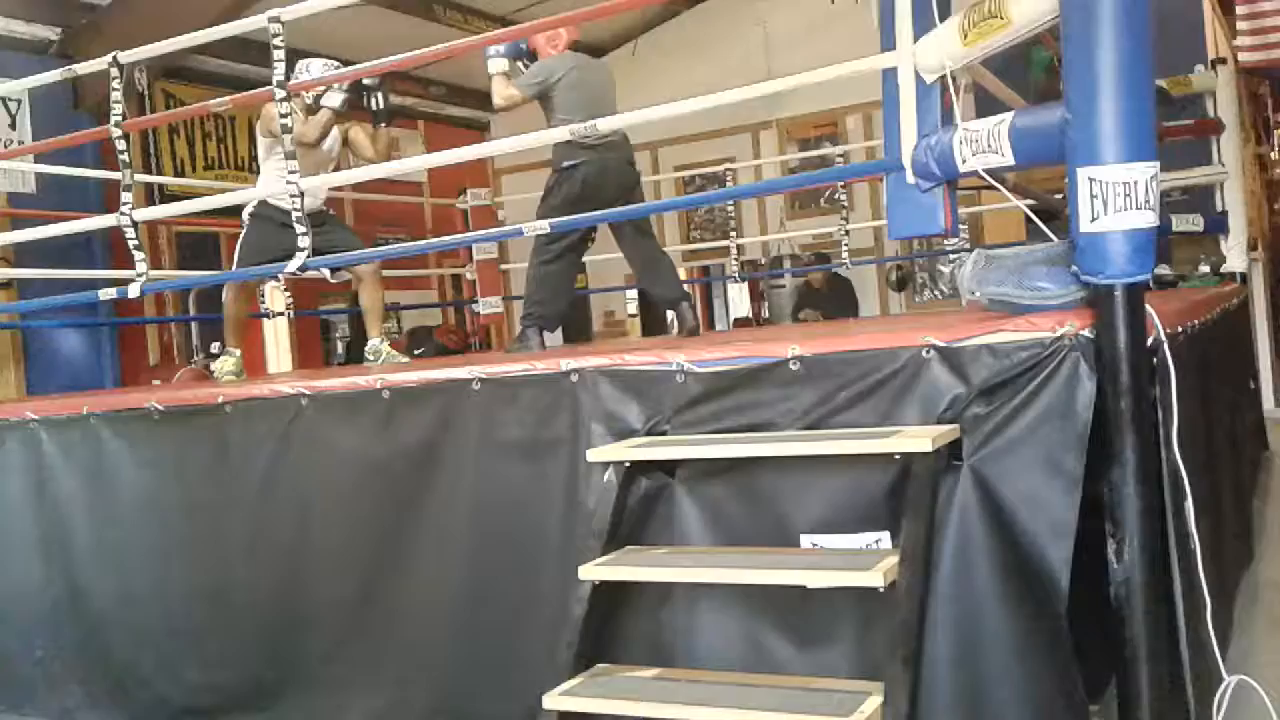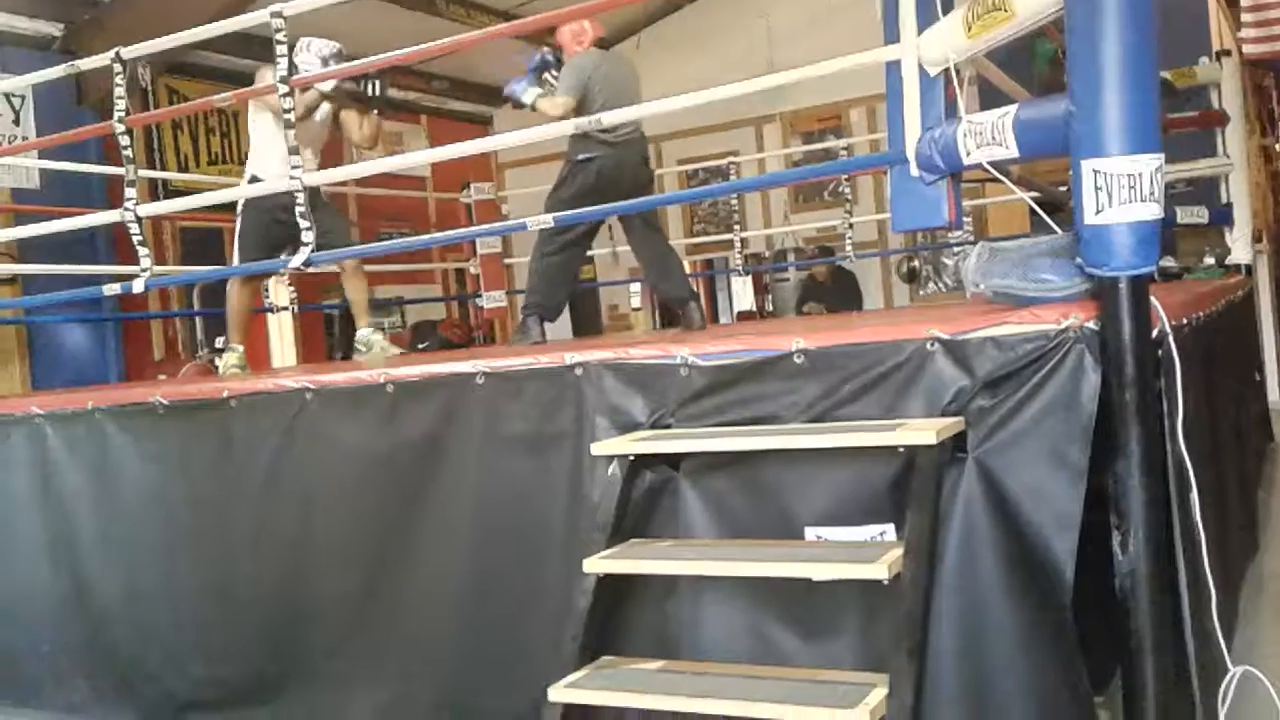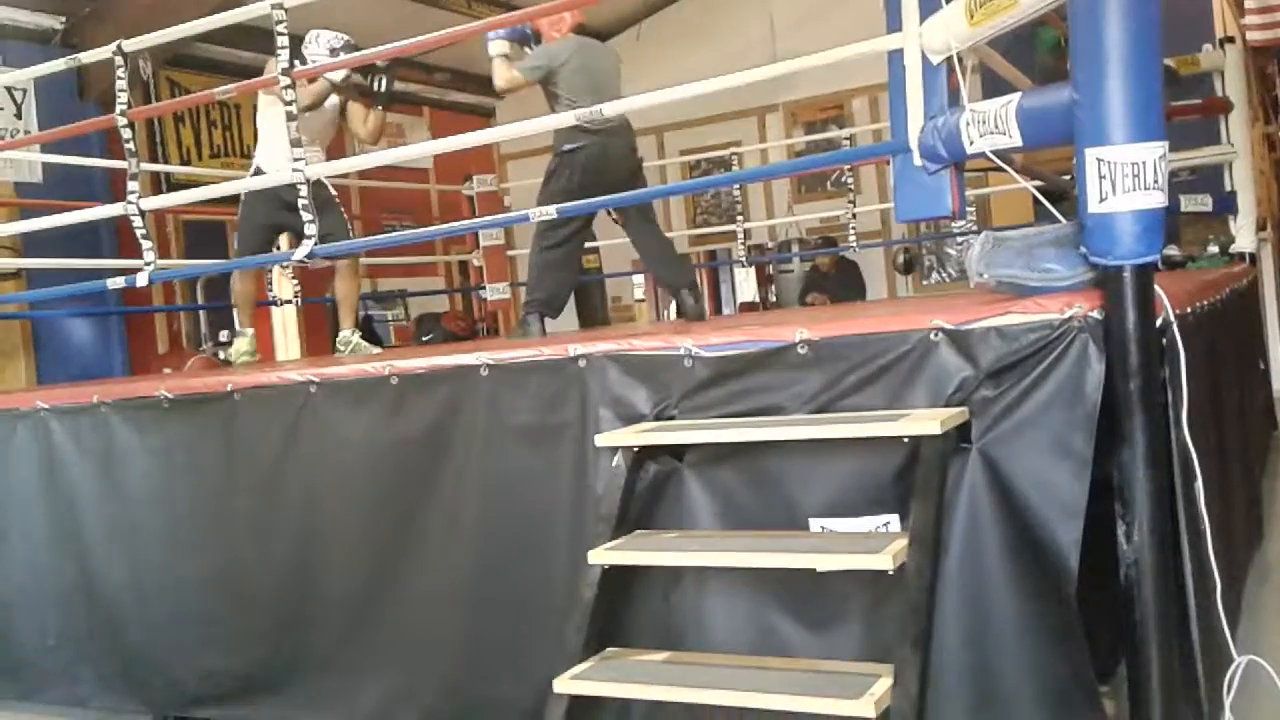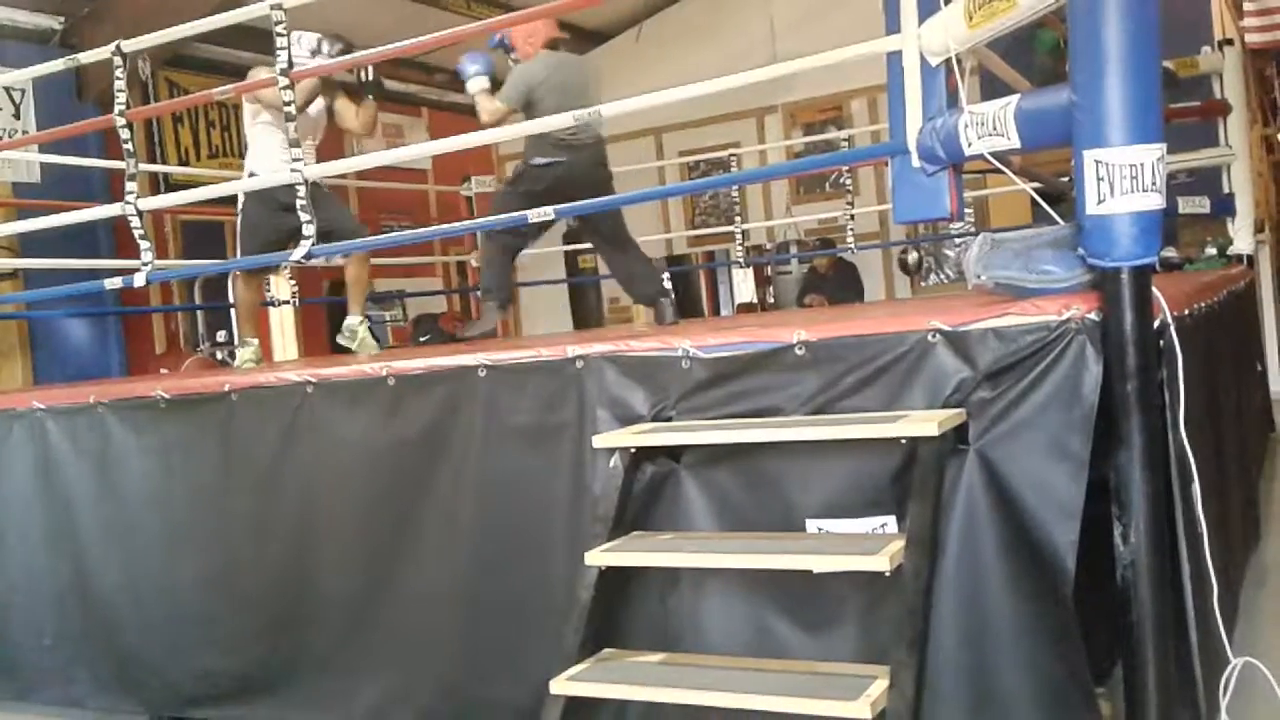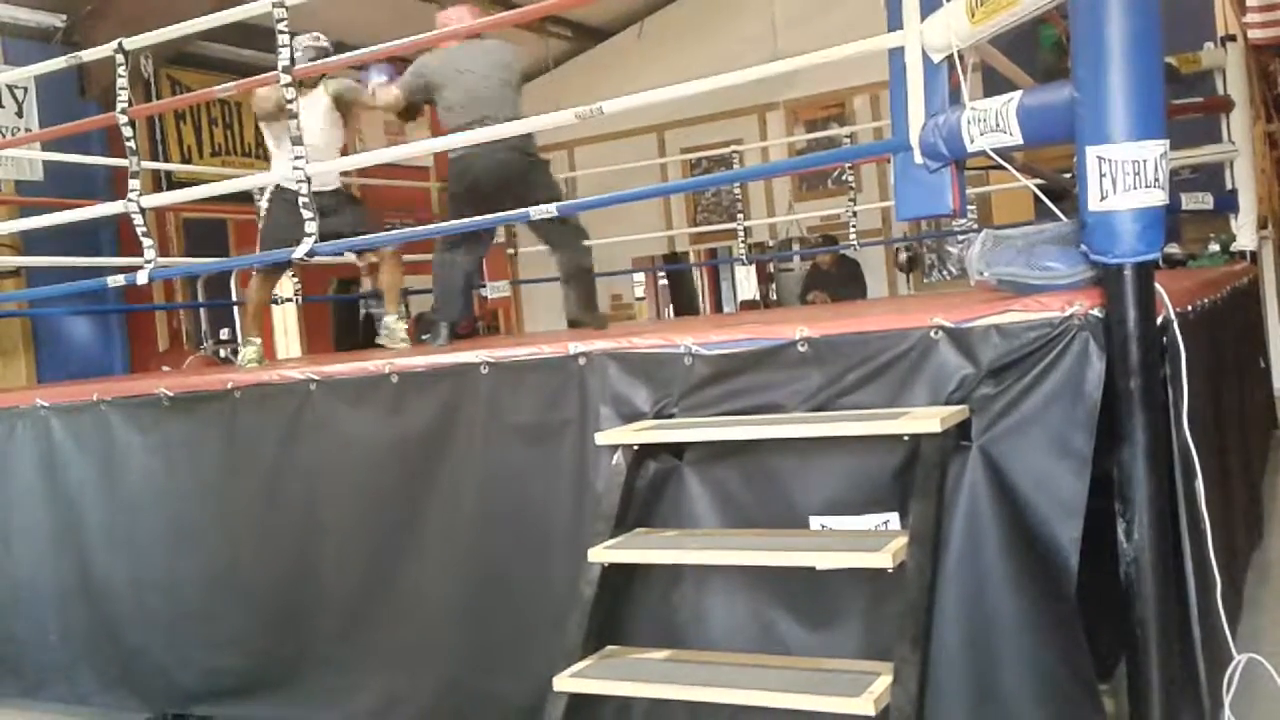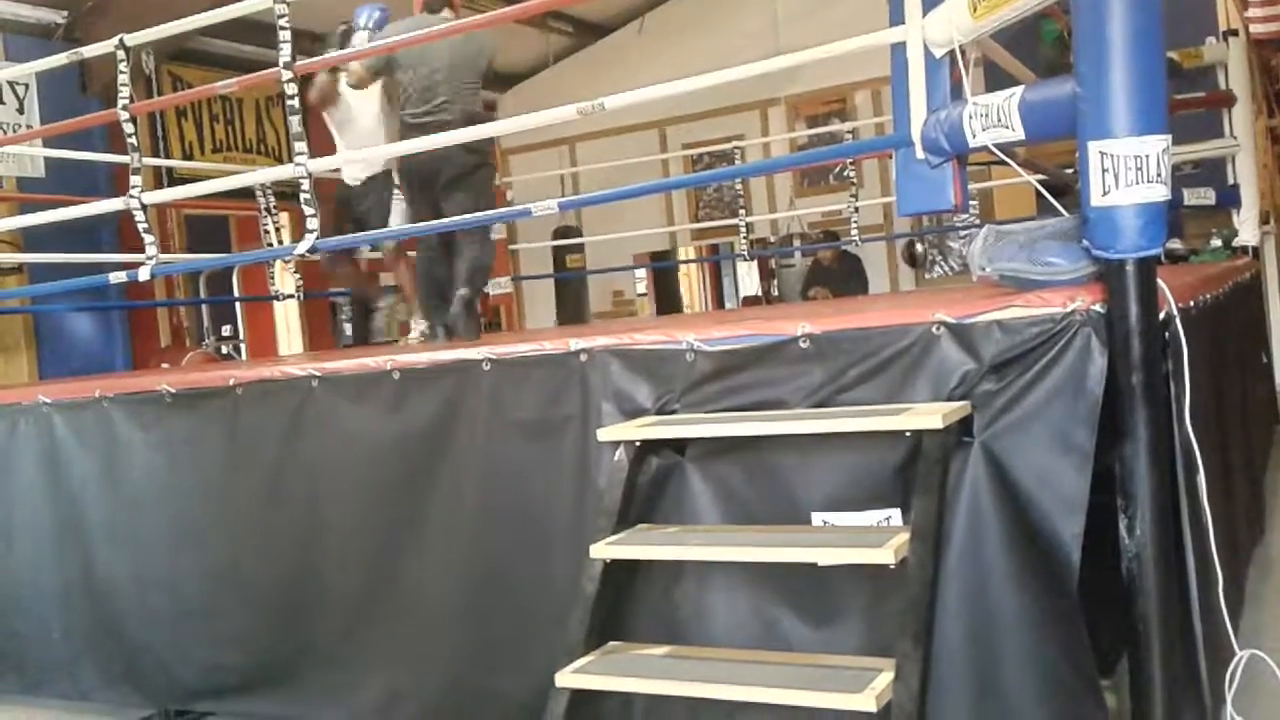
dt=0.3s
person 1, frame 1
left shoulder: (343, 120)
right shoulder: (275, 110)
left elbow: (379, 155)
right elbow: (308, 137)
left wrist: (380, 113)
right wrist: (338, 94)
left hip: (317, 216)
right hip: (271, 215)
left knee: (368, 268)
right knee: (240, 282)
left ankle: (377, 348)
right ankle: (231, 356)
person 1, frame 2
left shoulder: (335, 98)
right shoulder: (270, 78)
left elbow: (366, 139)
right elbow: (295, 111)
left wrist: (371, 98)
right wrist: (328, 82)
left hip: (307, 194)
right hip: (264, 193)
left knee: (351, 260)
right knee: (246, 274)
left ankle: (367, 339)
right ankle: (234, 352)
person 1, frame 3
left shoulder: (344, 92)
right shoulder: (277, 71)
left elbow: (369, 135)
right elbow: (301, 101)
left wrist: (380, 93)
right wrist: (338, 72)
left hip: (312, 186)
right hip: (267, 183)
left knee: (346, 259)
right knee: (247, 260)
left ankle: (347, 338)
right ankle: (245, 337)
person 1, frame 4
left shoulder: (327, 91)
right shoulder: (261, 77)
left elbow: (362, 127)
right elbow: (293, 103)
left wrist: (369, 86)
right wrist: (325, 65)
left hip: (307, 186)
right hip: (264, 188)
left knee: (357, 244)
right knee: (250, 270)
left ankle: (354, 326)
right ankle: (248, 345)
person 1, frame 5
left shoulder: (334, 90)
right shoulder: (271, 91)
left elbow: (371, 99)
right elbow: (265, 110)
right wrist: (299, 76)
left hip: (335, 195)
right hip: (289, 196)
left knee: (388, 248)
right knee: (266, 271)
left ankle: (393, 326)
right ankle: (251, 344)
person 1, frame 6
left shoulder: (382, 81)
right shoulder: (331, 83)
right elbow: (314, 99)
left hip: (384, 179)
right hip: (350, 183)
left knee: (391, 249)
right knee: (336, 257)
left ankle: (419, 324)
right ankle: (379, 307)
person 2, frame 1
left shoulder: (550, 67)
right shoulder: (601, 68)
left elbow: (502, 99)
left wrist: (498, 62)
right wrist: (525, 63)
left hip: (578, 168)
right hip: (618, 162)
left knee: (551, 250)
right knee: (641, 241)
left ankle: (533, 332)
right ankle: (683, 310)
person 2, frame 2
left shoulder: (579, 64)
right shoulder: (624, 64)
left elbow: (560, 110)
left wrist: (529, 92)
right wrist: (552, 74)
left hip: (592, 162)
right hip: (632, 159)
left knee: (556, 242)
right knee: (650, 238)
left ankle: (533, 323)
right ankle: (690, 309)
person 2, frame 3
left shoulder: (552, 52)
right shoulder: (605, 52)
left elbow: (505, 82)
left wrist: (499, 44)
right wrist: (532, 44)
left hip: (580, 152)
right hip: (620, 147)
left knee: (552, 237)
right knee: (645, 228)
left ankle: (535, 319)
right ankle: (687, 299)
person 2, frame 4
left shoulder: (529, 72)
right shoulder: (581, 65)
left elbow: (490, 115)
left wrist: (476, 78)
left hip: (548, 166)
right hip: (590, 164)
left knee: (501, 234)
right knee: (615, 241)
left ankle: (492, 309)
right ankle: (662, 303)
person 2, frame 5
left shoulder: (432, 63)
right shoulder: (507, 52)
left elbow: (387, 100)
left wrist: (375, 81)
left hip: (467, 163)
right hip: (516, 154)
left knee: (457, 246)
right knee: (560, 228)
left ankle: (445, 327)
right ankle: (578, 292)
person 2, frame 6
left shoulder: (396, 34)
right shoulder: (479, 38)
left elbow: (356, 78)
left hip: (418, 150)
right hip: (464, 146)
left knee: (433, 241)
right knee: (472, 230)
left ankle: (440, 325)
right ankle: (464, 295)
